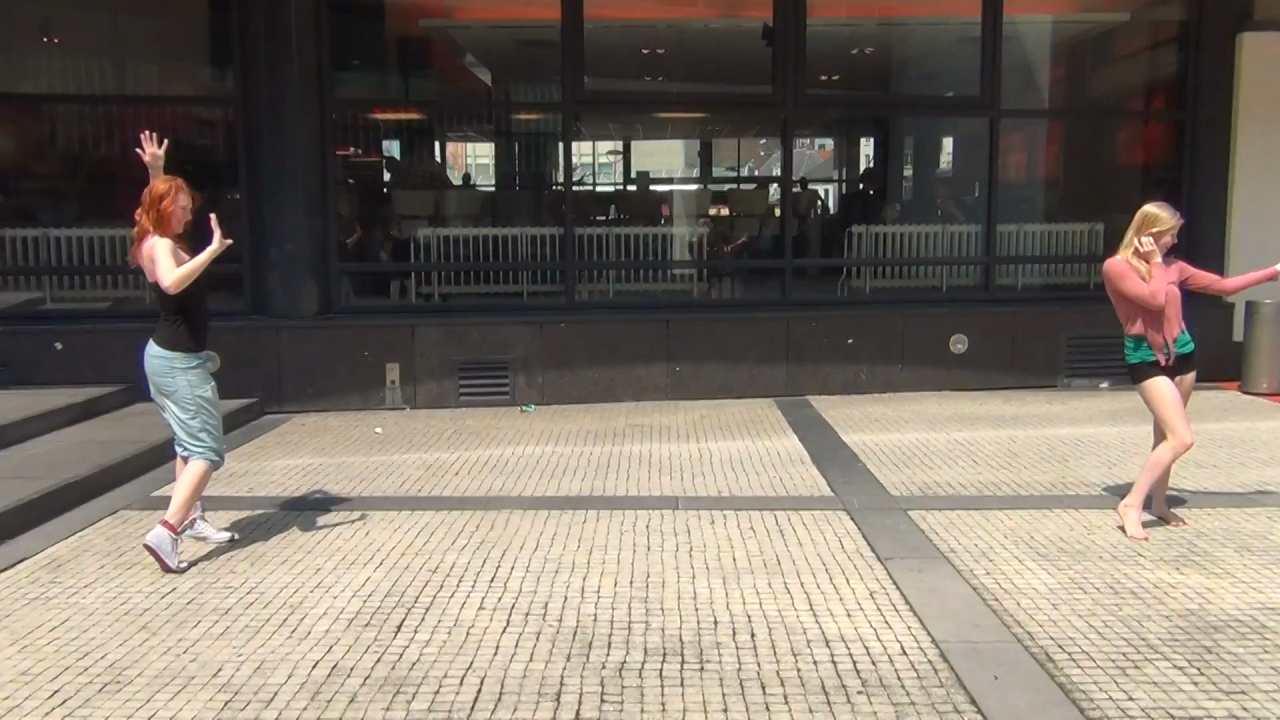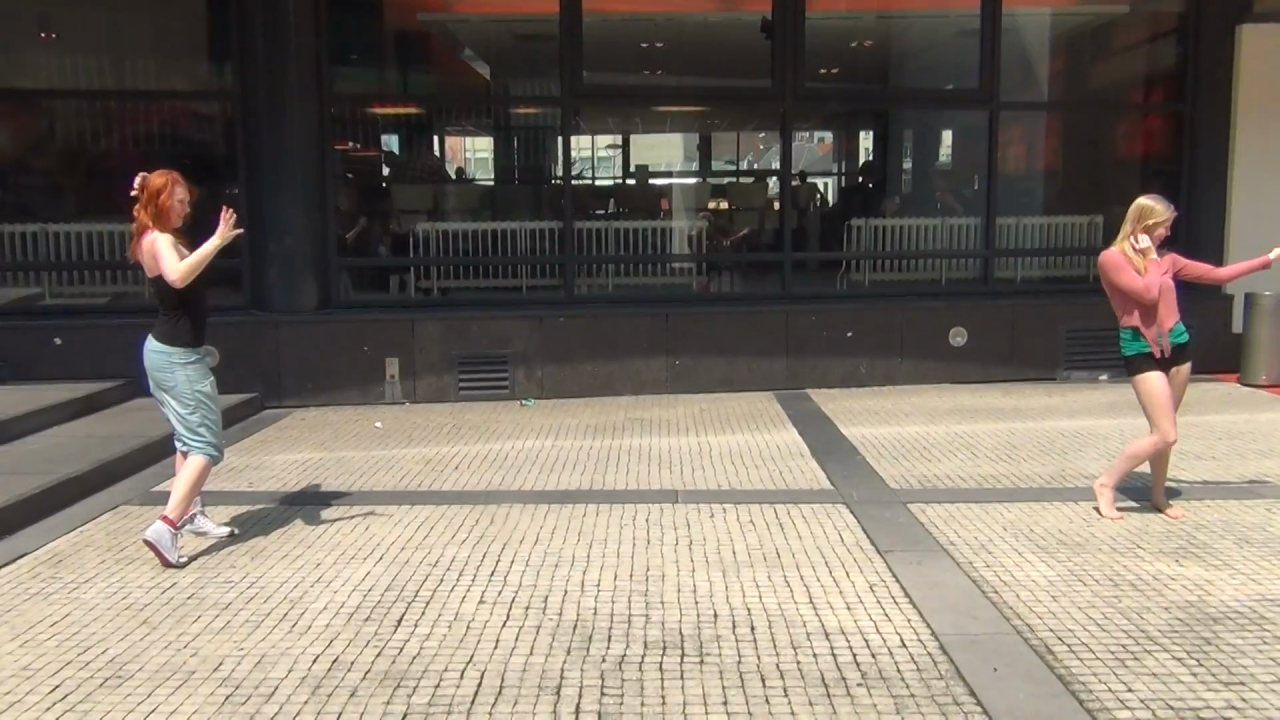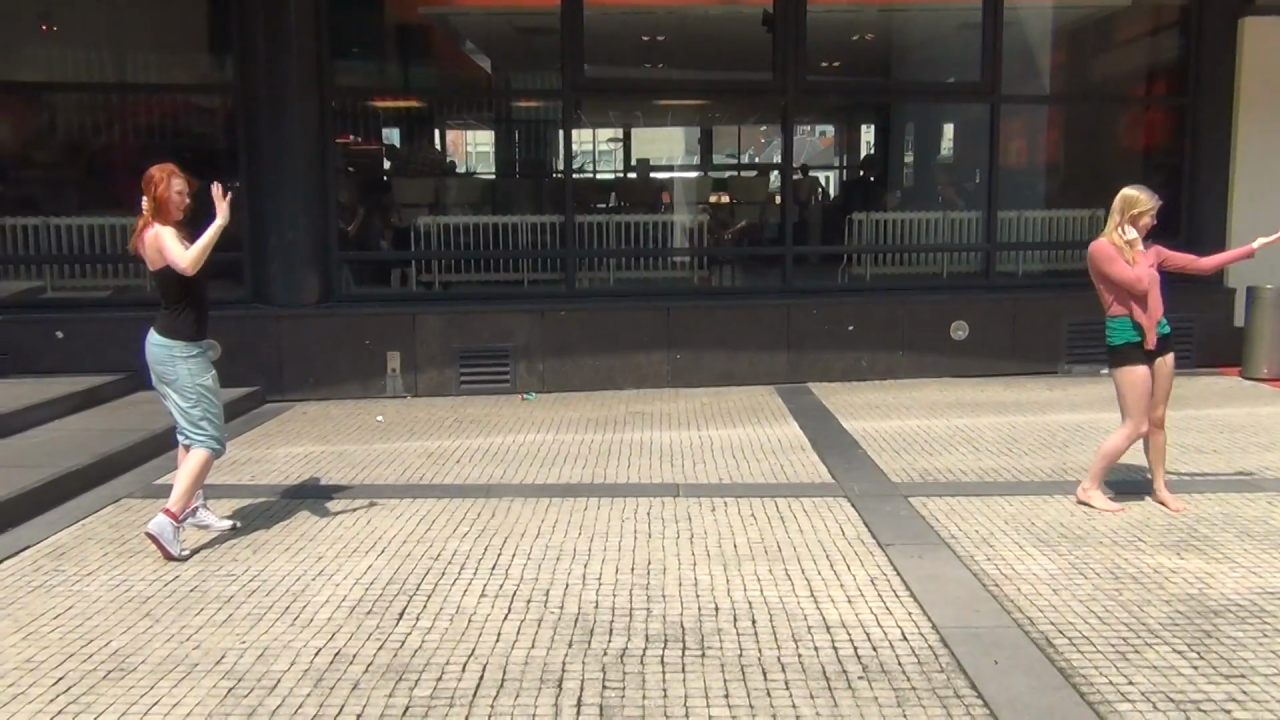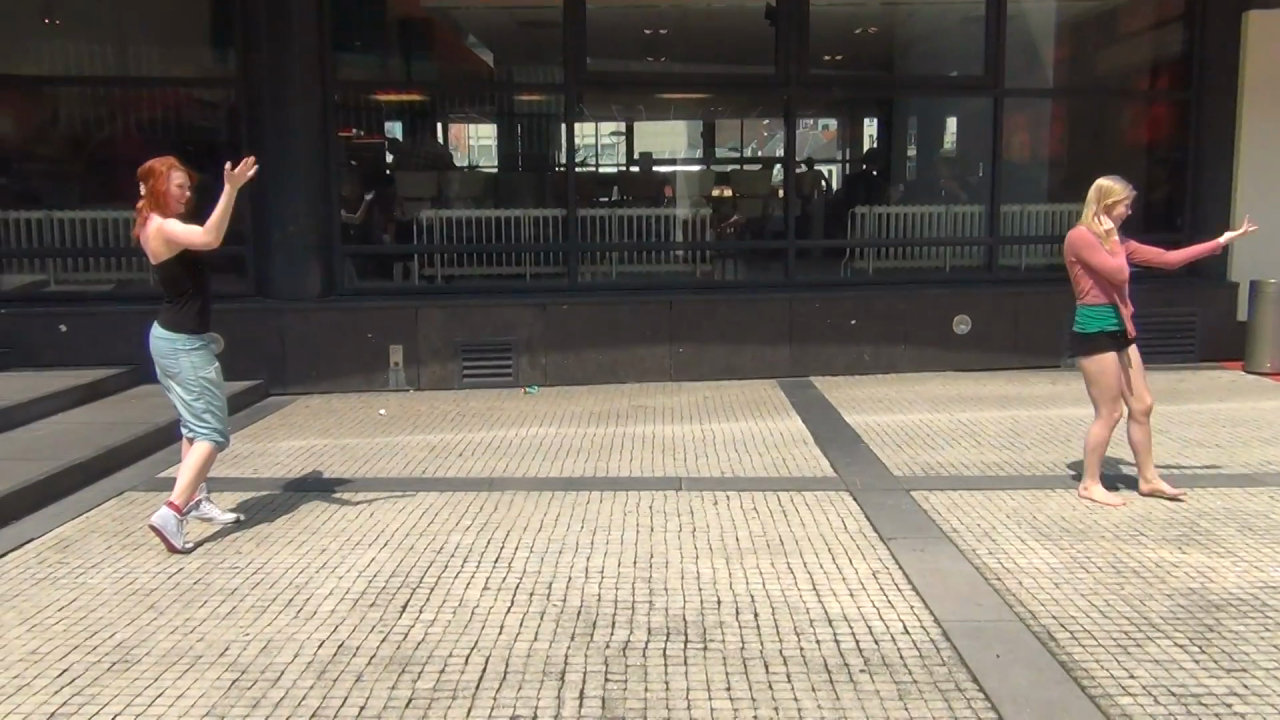
dt=0.2s
person 1, frame 1
left shoulder: (155, 243)
right shoulder: (159, 246)
left elbow: (164, 194)
right elbow: (172, 282)
left wrist: (157, 168)
right wrist: (213, 251)
left hip: (167, 356)
right hip: (179, 362)
left knee: (189, 442)
right knee: (206, 449)
left ankle: (190, 517)
right ankle: (166, 531)
person 1, frame 2
left shoulder: (156, 239)
right shoulder: (159, 241)
right elbow: (179, 276)
left wrist: (143, 194)
right wrist: (217, 242)
left hip: (166, 351)
right hip: (178, 356)
left knee: (189, 439)
right knee: (205, 445)
left ankle: (190, 512)
right ankle: (165, 527)
person 1, frame 3
left shoulder: (156, 232)
right shoulder: (160, 234)
right elbow: (188, 265)
right wrist: (218, 222)
left hip: (168, 344)
right hip: (180, 349)
left knee: (191, 431)
right knee: (208, 438)
left ankle: (192, 506)
right ankle: (167, 520)
person 1, frame 4
left shoulder: (155, 226)
right shoulder: (165, 228)
right elbow: (211, 237)
right wrist: (230, 190)
left hip: (172, 337)
right hip: (185, 344)
left knee: (196, 425)
right knee: (212, 431)
left ankle: (196, 499)
right ankle: (172, 513)
person 2, frame 1
left shoulder: (1173, 267)
right shoulder: (1116, 267)
left elbow: (1223, 285)
right elbow: (1155, 299)
right wrist: (1156, 262)
left hip: (1181, 354)
right hip: (1146, 359)
left knee: (1166, 437)
right knee: (1181, 439)
left ankle: (1159, 504)
right ankle: (1132, 505)
person 2, frame 2
left shoulder: (1166, 259)
right shoulder: (1111, 259)
left elbow: (1218, 274)
right elbow: (1148, 293)
right wrist: (1151, 258)
left hip: (1175, 345)
right hip: (1141, 351)
left knee: (1166, 429)
right knee: (1165, 435)
left ankle: (1159, 495)
right ankle: (1104, 486)
person 2, frame 3
left shoulder: (1150, 251)
right shoulder: (1101, 249)
left elbow: (1201, 265)
right elbow: (1138, 283)
left wrist: (1253, 248)
right wrist: (1138, 249)
left hip: (1157, 338)
right hip: (1125, 342)
left knee: (1156, 419)
right knee: (1136, 426)
left ankle: (1160, 489)
right ankle: (1088, 488)
person 2, frame 4
left shoulder: (1118, 242)
right shoulder: (1080, 237)
left elbow: (1170, 259)
right elbow: (1119, 273)
left wrist: (1222, 241)
right wrist: (1112, 238)
left hip: (1118, 330)
right hip: (1094, 331)
left knee: (1143, 405)
right knee: (1109, 412)
left ankle: (1148, 478)
right ankle: (1090, 484)
